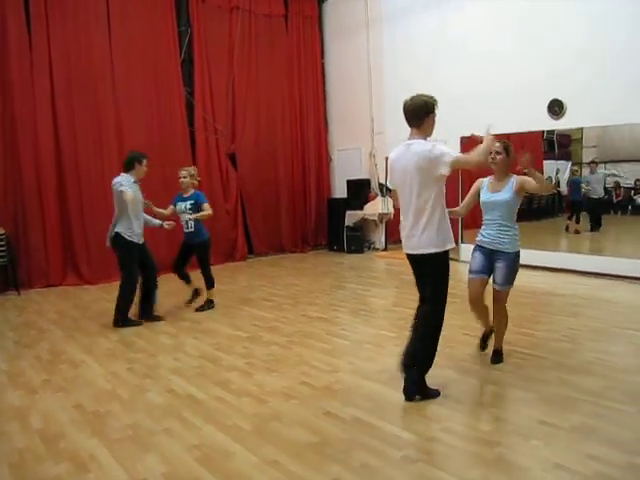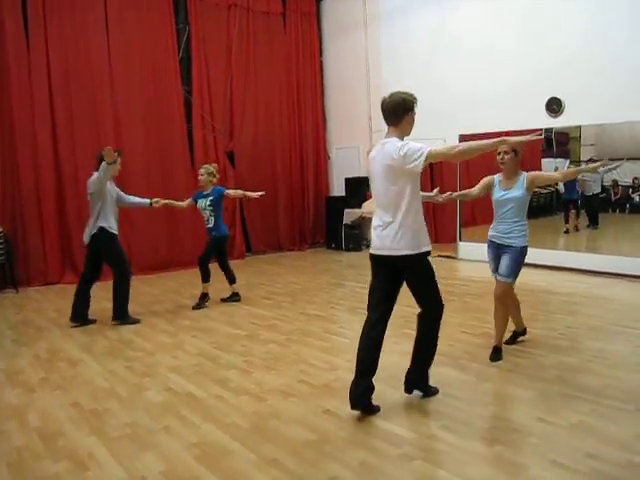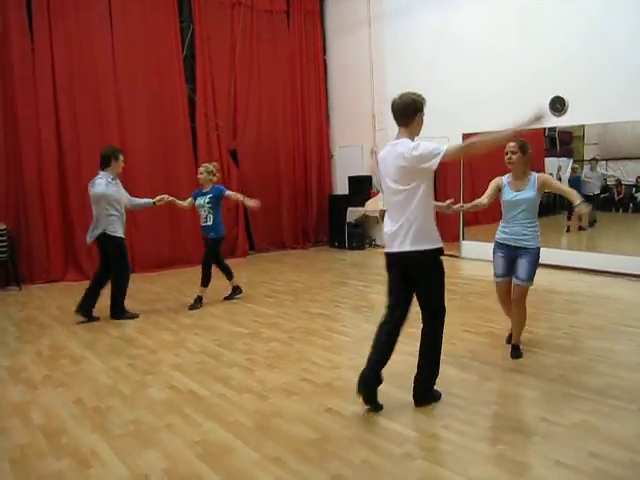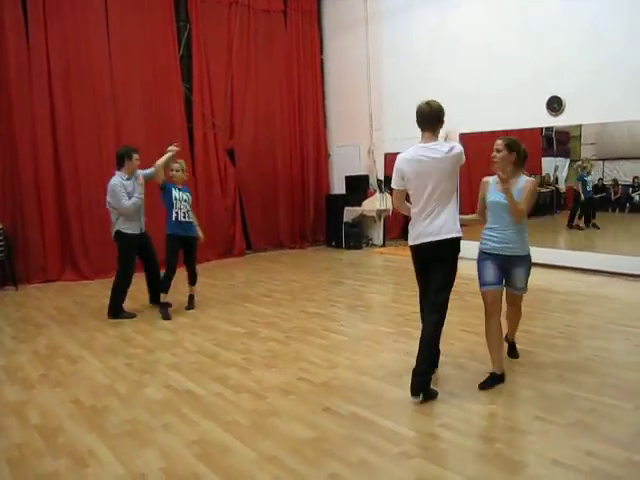
dt=0.4s
person 1, frame 1
left shoulder: (394, 156)
right shoulder: (430, 152)
right elbow: (475, 161)
right wrist: (489, 142)
left hip: (411, 244)
right hip: (433, 245)
left knee: (427, 306)
right knee: (431, 313)
left ankle: (411, 361)
right ankle: (414, 382)
person 1, frame 2
left shoulder: (376, 153)
right shoulder: (403, 150)
right elbow: (452, 152)
left wrist: (430, 197)
right wrist: (503, 141)
left hip: (380, 249)
right hip: (409, 248)
left knee: (376, 318)
right knee: (431, 309)
left ankle: (360, 392)
right ankle: (417, 377)
person 1, frame 3
left shoulder: (384, 155)
right shoulder: (419, 152)
right elbow: (467, 147)
left wrist: (434, 206)
right wrist: (516, 130)
left hip: (393, 247)
right hip: (422, 246)
left knee: (394, 316)
right knee: (433, 316)
left ankle: (370, 380)
right ankle: (423, 389)
person 1, frame 4
left shoulder: (404, 159)
right shoulder: (454, 152)
left elbow: (398, 204)
right wrist: (446, 140)
left hip: (418, 239)
right hip: (447, 237)
left knee: (427, 301)
right knee: (437, 305)
left ankle: (428, 361)
right ankle: (421, 377)
person 2, frame 1
left shoulder: (518, 182)
right shoulder: (481, 183)
left elbow: (547, 189)
right elbow: (463, 209)
left wrist: (529, 169)
left hip: (507, 249)
right hip: (482, 246)
left knee: (499, 301)
right knee: (474, 298)
left ankle: (498, 347)
right ankle: (487, 328)
person 2, frame 2
left shoulder: (528, 179)
right shoulder: (490, 181)
left elbow: (558, 176)
right elbow: (473, 192)
left wrist: (584, 169)
right wrist: (456, 195)
left hip: (515, 244)
right hip: (494, 241)
left knee: (500, 295)
right knee: (506, 291)
left ankle: (497, 344)
right ankle: (520, 328)
person 2, frame 3
left shoulder: (540, 180)
right shoulder: (500, 182)
left elbow: (569, 192)
right elbow: (484, 201)
left wrist: (580, 204)
right wrist: (466, 206)
left hip: (528, 246)
right hip: (503, 243)
left knee: (518, 297)
right knee: (503, 297)
left ankle: (516, 341)
right ankle: (516, 325)
person 2, frame 4
left shoulder: (527, 184)
right shoulder: (486, 182)
left elbow: (520, 216)
left wrist: (508, 186)
right wrist: (456, 218)
left hip: (517, 254)
right hip: (488, 252)
left knee: (514, 303)
right knee: (492, 309)
left ankle: (509, 338)
right ankle: (497, 370)
person 3, frame 1
left shoulder: (135, 185)
right shoulder: (122, 182)
right elbow: (116, 186)
left wrist: (160, 224)
right wrist: (125, 192)
left hip: (135, 238)
right hip: (123, 238)
left knee: (151, 270)
right knee: (130, 277)
left ankle: (147, 312)
right ankle: (121, 318)
person 3, frame 2
left shoulder: (109, 184)
right shoulder: (96, 183)
left elbow: (125, 199)
right elbow: (102, 175)
left wrist: (149, 203)
right wrist: (108, 162)
left hip: (95, 234)
right hip: (103, 233)
left knee: (89, 275)
right knee: (123, 271)
left ankle: (78, 316)
right ankle: (121, 315)
person 3, frame 3
left shoulder: (115, 182)
right shoulder: (100, 181)
left elbow: (130, 202)
right elbow: (96, 193)
left wrist: (153, 202)
right wrist: (119, 198)
left hip: (113, 233)
right hip: (109, 234)
left knee: (105, 272)
right knee: (122, 270)
left ankle: (85, 309)
right ankle: (117, 310)
person 3, frame 4
left shoulder: (138, 175)
right shoulder: (115, 184)
left elbow: (154, 171)
right elbow: (129, 209)
left wrist: (168, 155)
right wrist: (139, 189)
left hip: (140, 230)
right hip: (125, 233)
left knee: (152, 264)
right knee: (125, 270)
left ankle: (157, 298)
right ankle: (115, 309)
person 4, frame 1
left shoulder: (198, 195)
right shoulder: (178, 197)
left elbow: (208, 212)
right elbow: (167, 212)
left wrist: (193, 216)
right wrist: (152, 208)
left hip: (201, 239)
right hip: (188, 239)
left knee: (205, 269)
right knee: (177, 267)
left ankle: (209, 301)
right ankle: (194, 290)
person 4, frame 2
left shoulder: (217, 191)
right shoulder: (199, 194)
left elbow: (234, 193)
right elbow: (183, 205)
left wrist: (247, 194)
right wrist: (168, 202)
left hip: (219, 234)
right hip: (214, 234)
left knee: (203, 261)
right knee: (223, 264)
left ankle: (204, 294)
right ankle: (235, 294)
person 4, frame 3
left shoulder: (217, 190)
right shoulder: (198, 193)
left elbow: (233, 195)
right elbow: (185, 205)
left wrist: (247, 201)
right wrist: (173, 200)
left hip: (215, 234)
right hip: (206, 234)
left knee: (206, 264)
right knee: (219, 262)
left ankle: (200, 297)
right ankle: (236, 288)
person 4, frame 4
left shoulder: (187, 190)
right shoulder: (166, 186)
right elbow: (158, 174)
left wrist: (198, 228)
left hip: (189, 233)
right hip: (174, 233)
left knee: (191, 266)
right knee: (171, 267)
left ankle: (191, 296)
right ankle: (163, 303)
